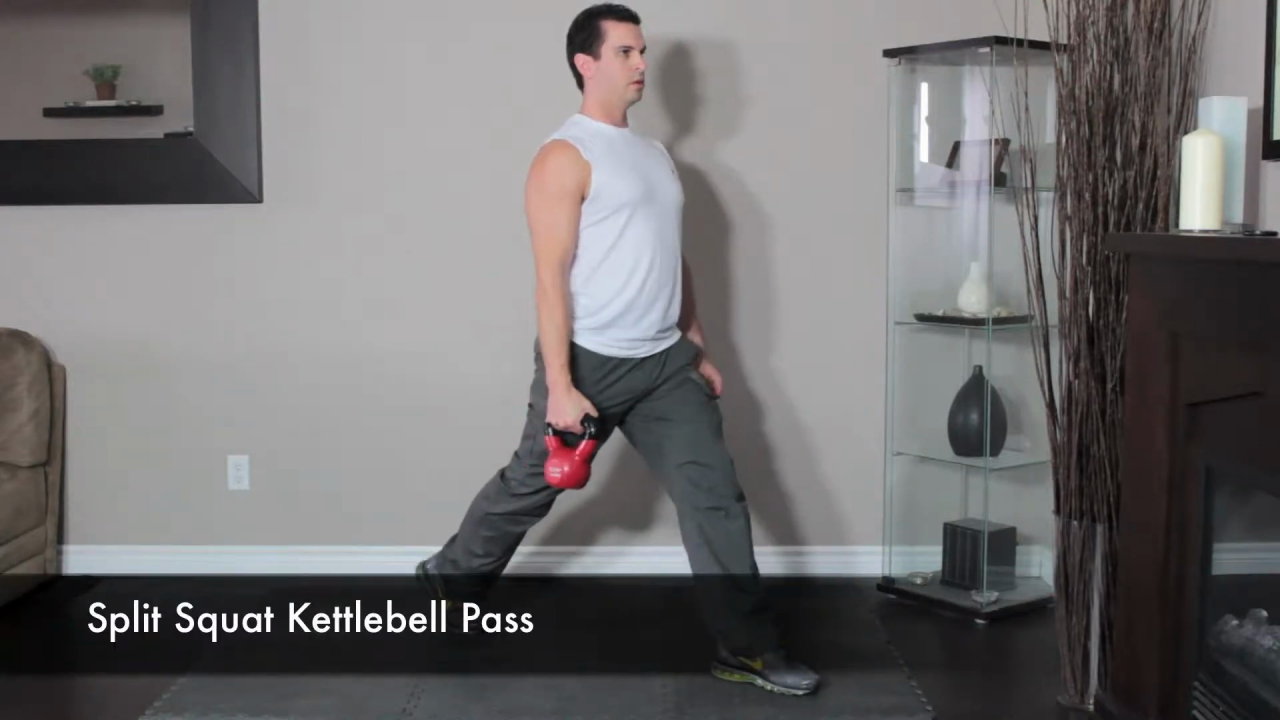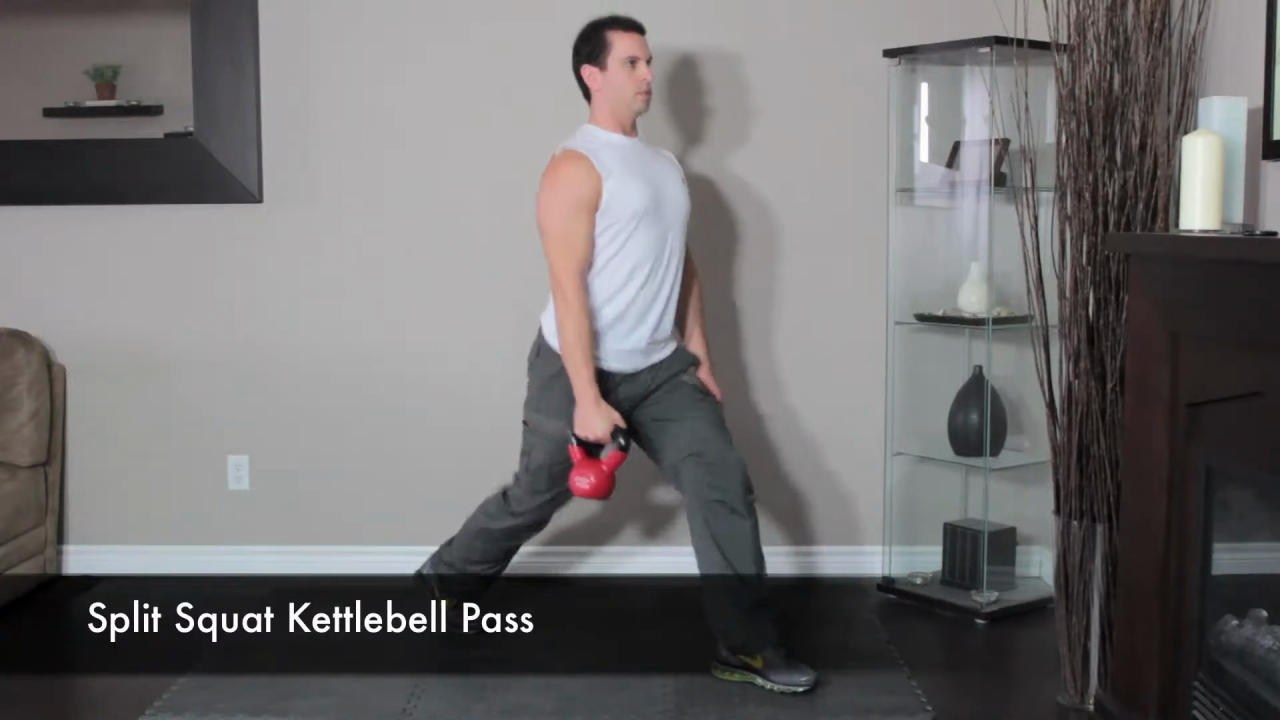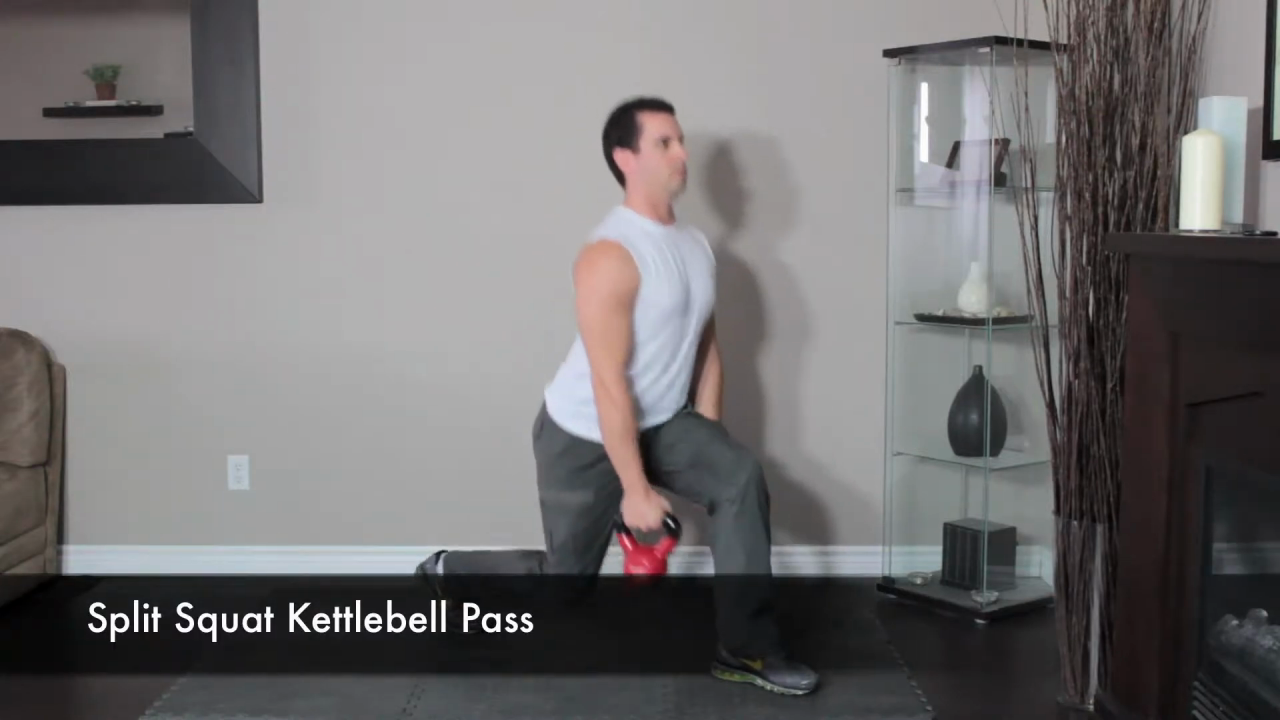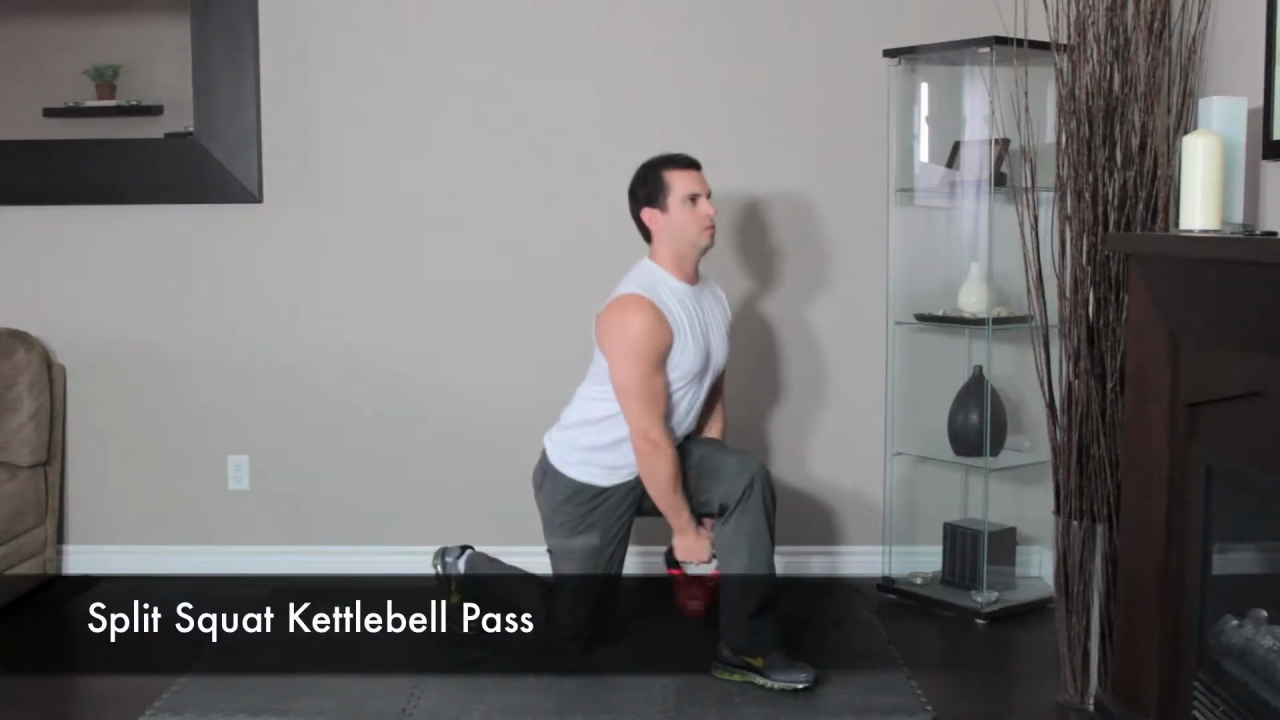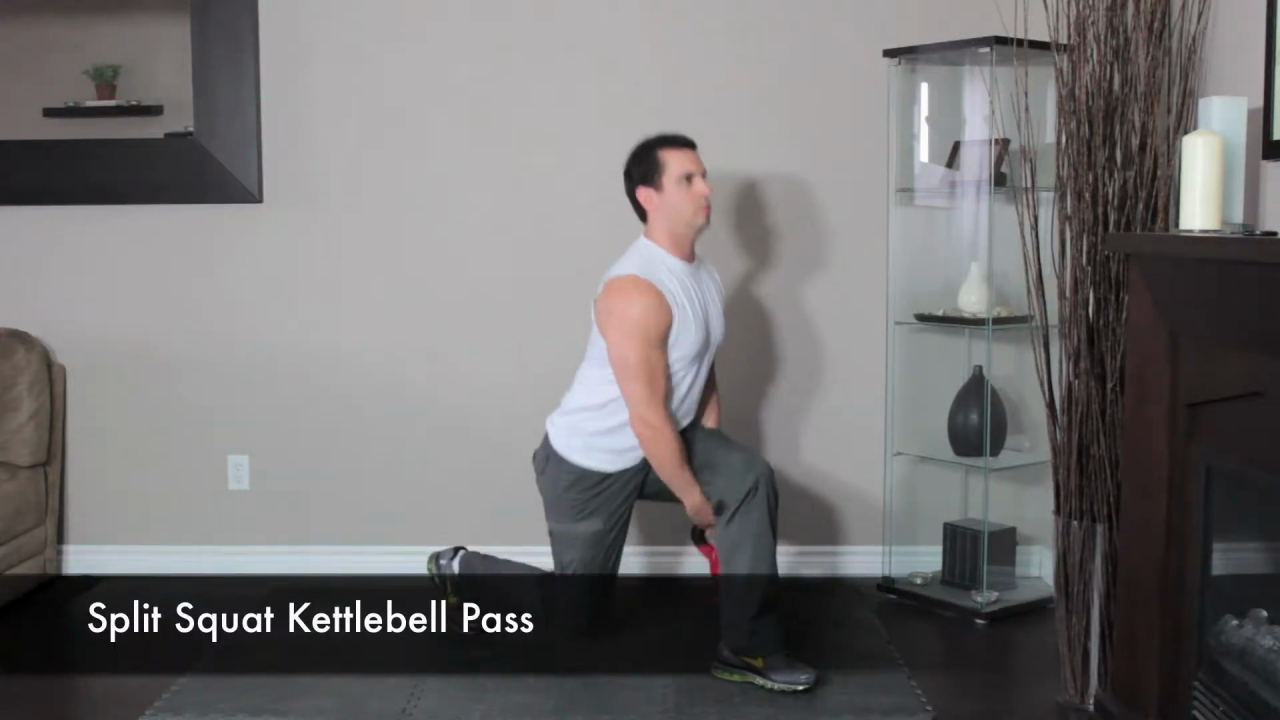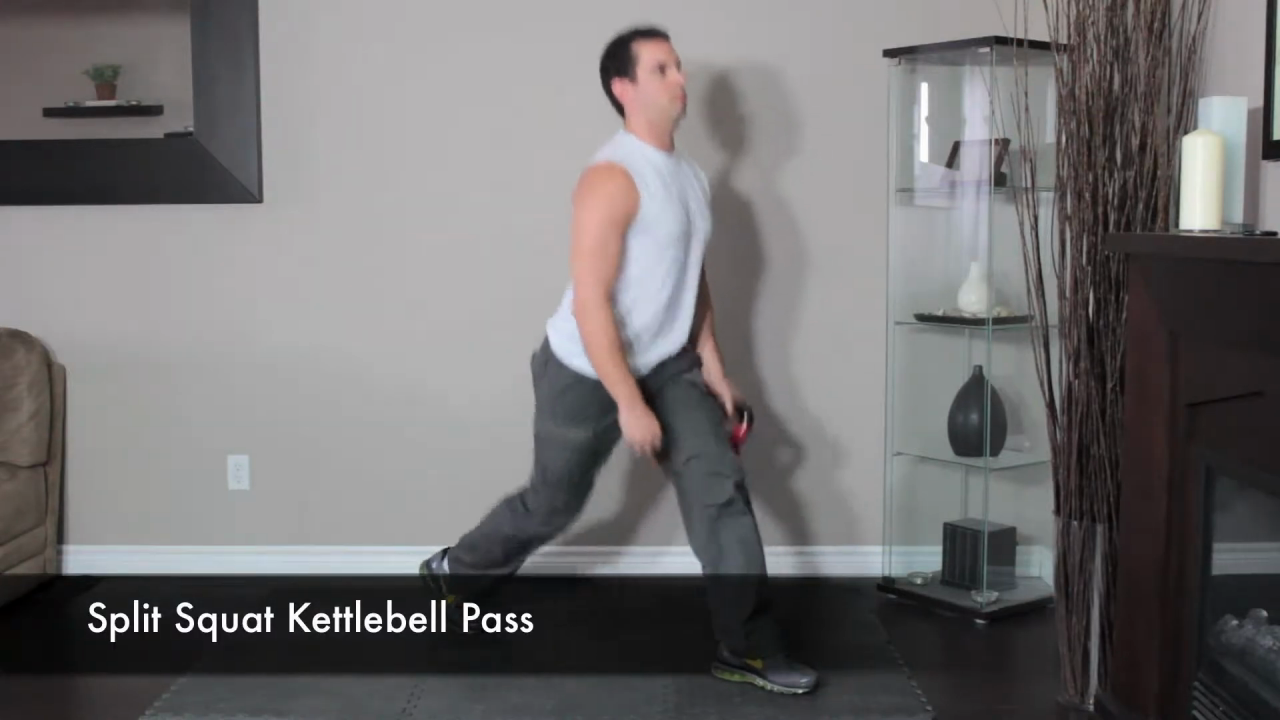
dt=0.3s
person 1, frame 1
left shoulder: (654, 153)
right shoulder: (565, 156)
right elbow: (552, 278)
left wrist: (698, 349)
right wrist: (559, 386)
left hip: (664, 360)
right hip: (590, 360)
left knee: (714, 493)
right knee: (530, 487)
left ankle: (747, 648)
right ankle: (447, 577)
person 1, frame 2
left shoulder: (663, 163)
right shoulder: (576, 167)
left elbow: (682, 267)
right elbow: (569, 289)
left wrist: (698, 355)
right wrist: (587, 397)
left hip: (659, 366)
right hip: (581, 364)
left knee: (724, 483)
right knee: (533, 500)
left ankle: (745, 646)
right ankle: (444, 578)
person 1, frame 3
left shoulder: (696, 244)
right shoulder: (611, 256)
left elbow: (706, 348)
right elbow: (608, 386)
left wrist: (704, 452)
right wrist: (635, 488)
left hip: (659, 420)
right hip: (581, 434)
left knee: (742, 480)
right knee: (566, 572)
left ankle: (746, 649)
right ankle: (448, 573)
person 1, frame 4
left shoulder: (712, 298)
right shoulder: (637, 313)
left elbow: (711, 400)
right elbow: (648, 440)
left wrist: (710, 499)
right wrist: (684, 530)
left hip: (656, 453)
right hip: (586, 475)
left knee: (748, 480)
right knee: (574, 620)
left ankle: (747, 647)
right ankle: (465, 569)
person 1, frame 5
left shoulder: (705, 276)
right shoulder: (636, 292)
left elbow: (703, 377)
right elbow: (648, 417)
left wrist: (711, 464)
right wrist: (695, 497)
left hip: (660, 437)
right hip: (590, 459)
left knee: (750, 479)
left ankle: (747, 647)
right ankle: (460, 570)
person 1, frame 6
left shoulder: (689, 174)
right shoulder: (612, 178)
right elbow: (591, 303)
left wrist: (711, 368)
right wrist: (628, 405)
left hip: (664, 366)
right hip: (585, 373)
left knee: (721, 485)
right knee: (551, 507)
left ankle: (746, 647)
right ankle: (451, 571)
